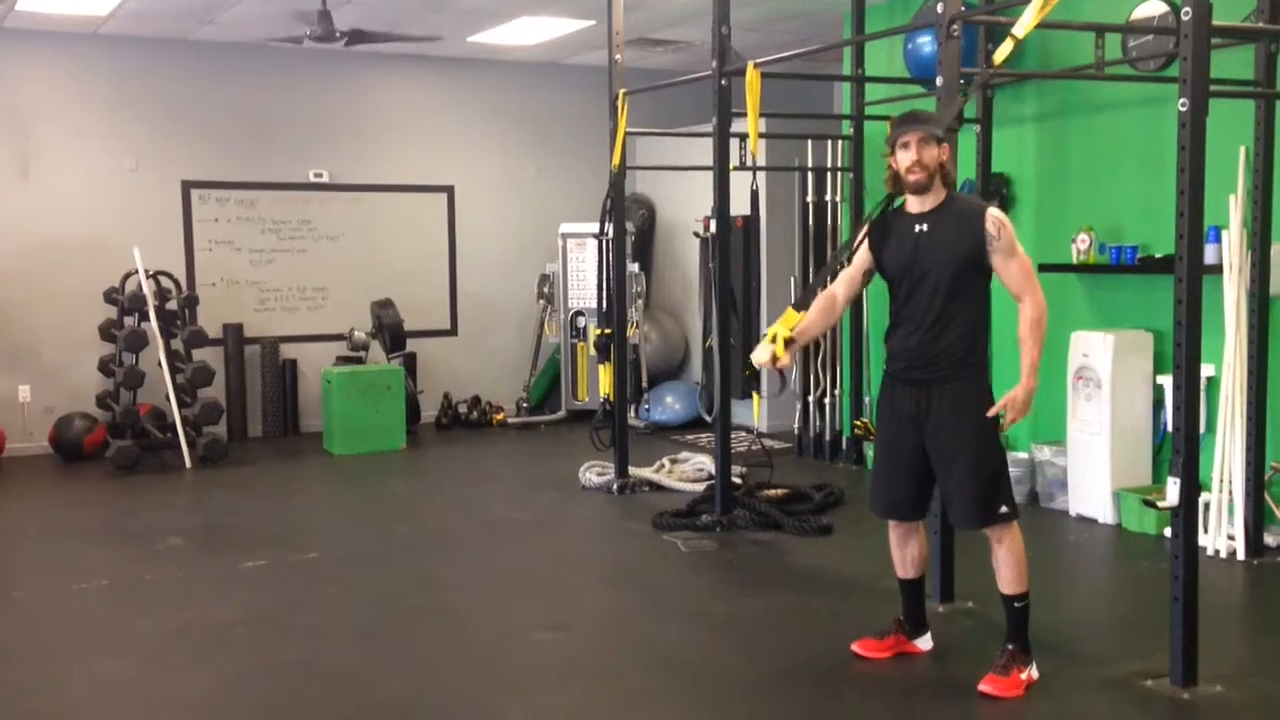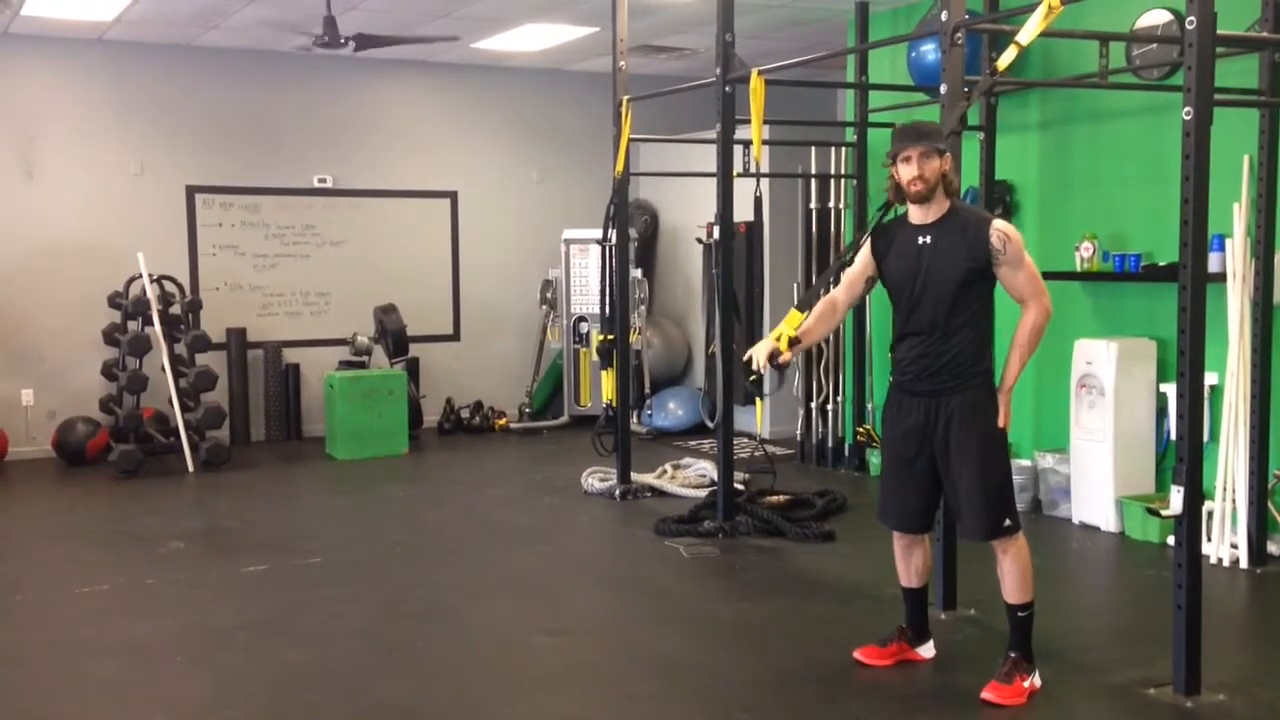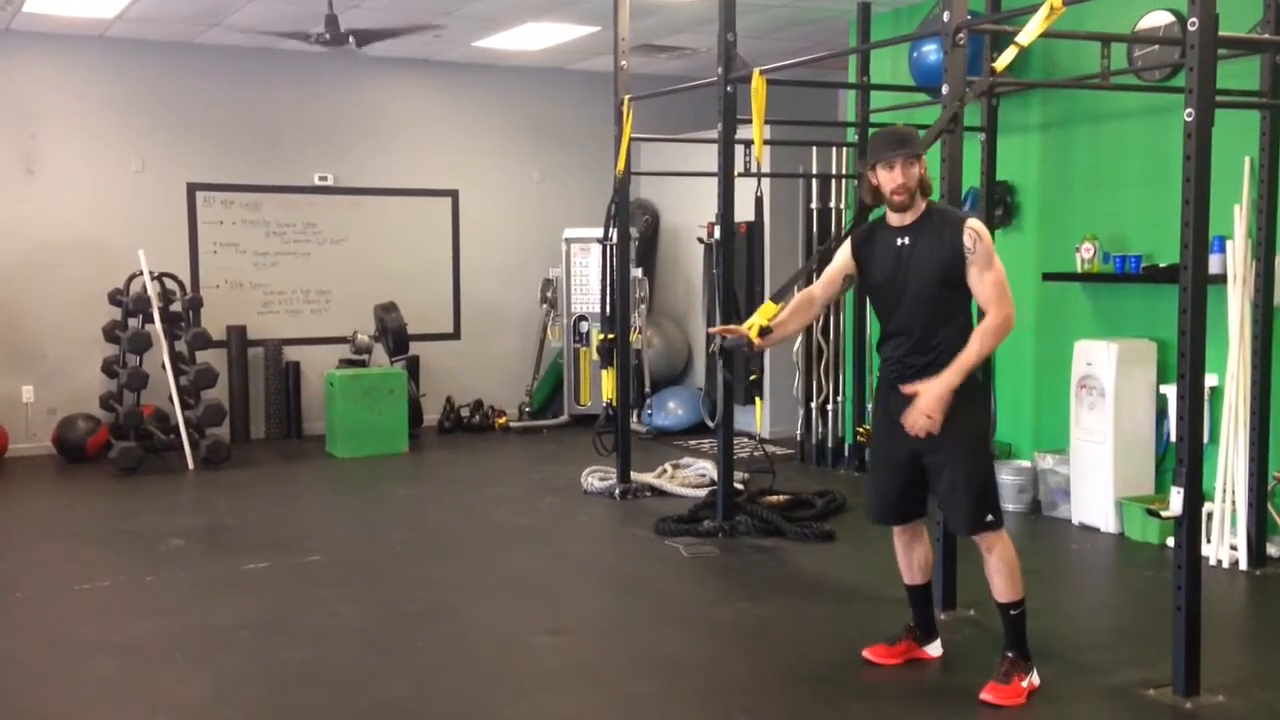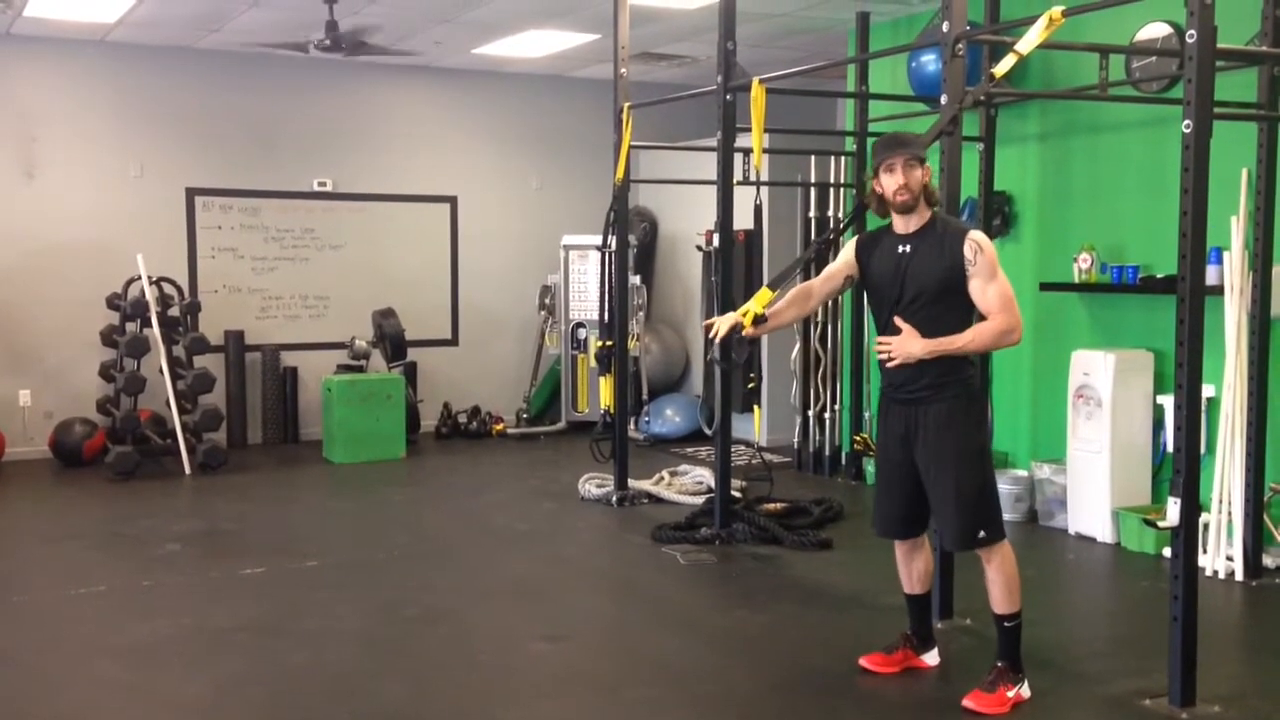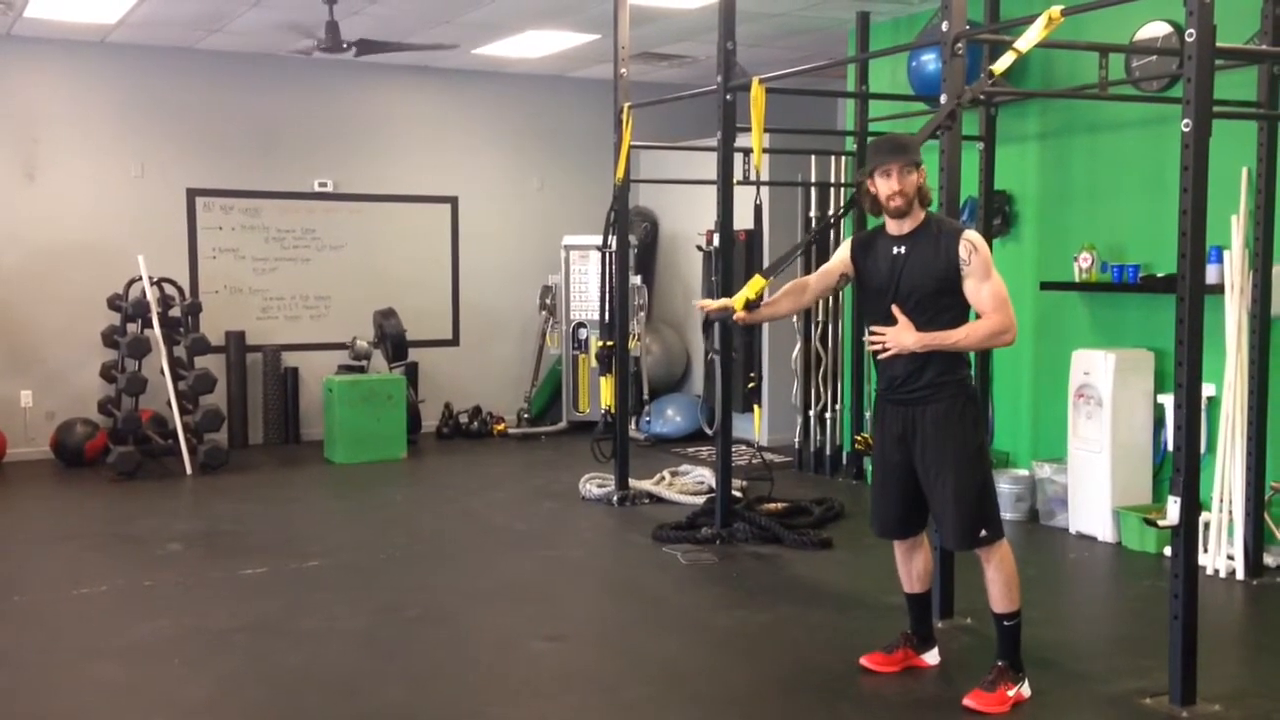
dt=1s
person 1, frame 1
left shoulder: (983, 221)
right shoulder: (880, 231)
left elbow: (1030, 298)
right elbow: (837, 295)
left wrist: (1026, 383)
right wrist: (786, 341)
left hip: (961, 391)
right hip: (900, 390)
left knee: (995, 517)
right knee: (899, 513)
left ankle: (1018, 651)
right ankle: (913, 627)
person 1, frame 2
left shoulder: (988, 233)
right shoulder: (883, 239)
left elbow: (1037, 305)
right elbow: (839, 299)
left wrist: (1005, 386)
right wrist: (789, 342)
left hip: (969, 403)
right hip: (906, 401)
left knee: (1001, 531)
right knee: (905, 524)
left ankle: (1022, 660)
right ankle: (916, 635)
person 1, frame 3
left shoulder: (963, 232)
right shoulder: (862, 242)
left elbow: (1000, 315)
right elbow: (813, 298)
left wrist: (945, 385)
right wrist: (763, 335)
left hip: (952, 398)
right hip: (894, 396)
left knee: (983, 526)
right knee: (902, 519)
left ankle: (1019, 660)
right ankle: (923, 633)
person 1, frame 4
left shoulder: (965, 243)
right shoulder: (865, 249)
left elbow: (1008, 327)
right elbow: (812, 293)
left wrist: (926, 348)
right wrist: (754, 322)
left hip: (951, 408)
right hip: (897, 407)
left knee: (985, 537)
right knee: (904, 529)
left ankle: (1011, 670)
right ankle: (920, 642)
person 1, frame 5
left shoulder: (959, 243)
right shoulder: (860, 249)
left elbow: (1003, 326)
right elbow: (807, 288)
left wrist: (920, 341)
right wrist: (748, 312)
left hip: (948, 408)
right hip: (893, 408)
left knee: (982, 536)
right knee: (902, 528)
left ankle: (1011, 669)
right ankle: (920, 641)
